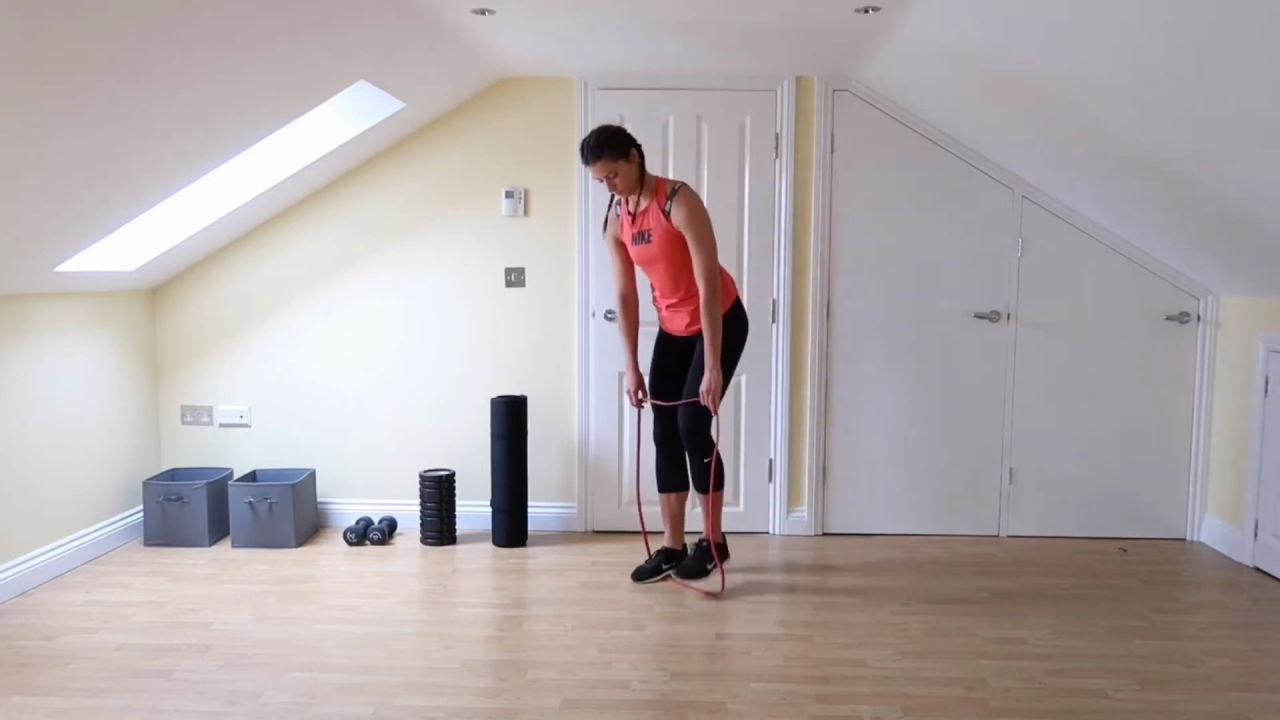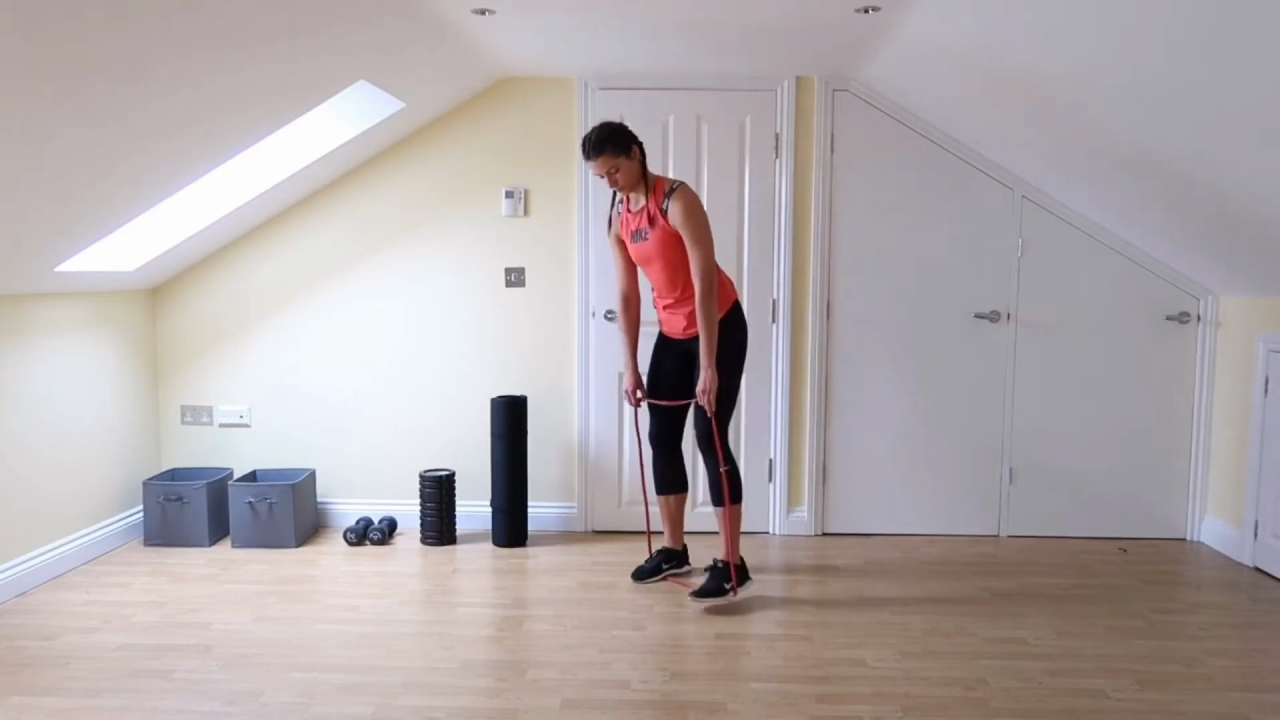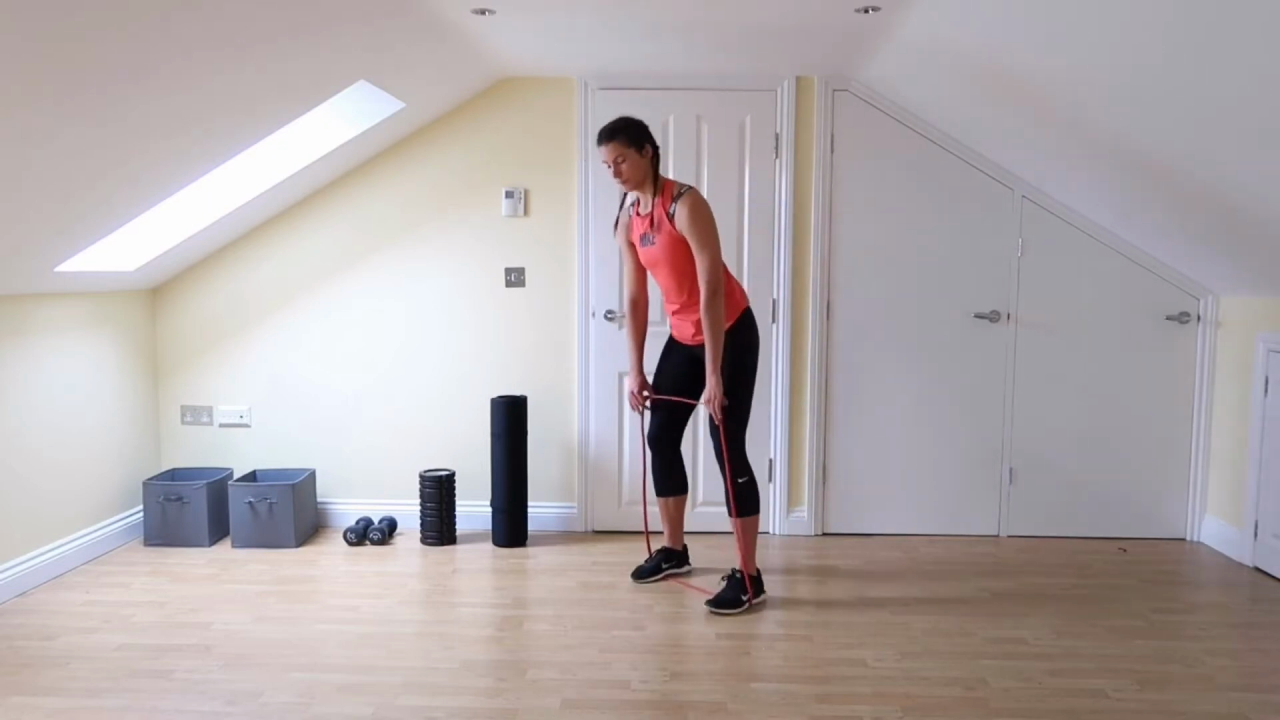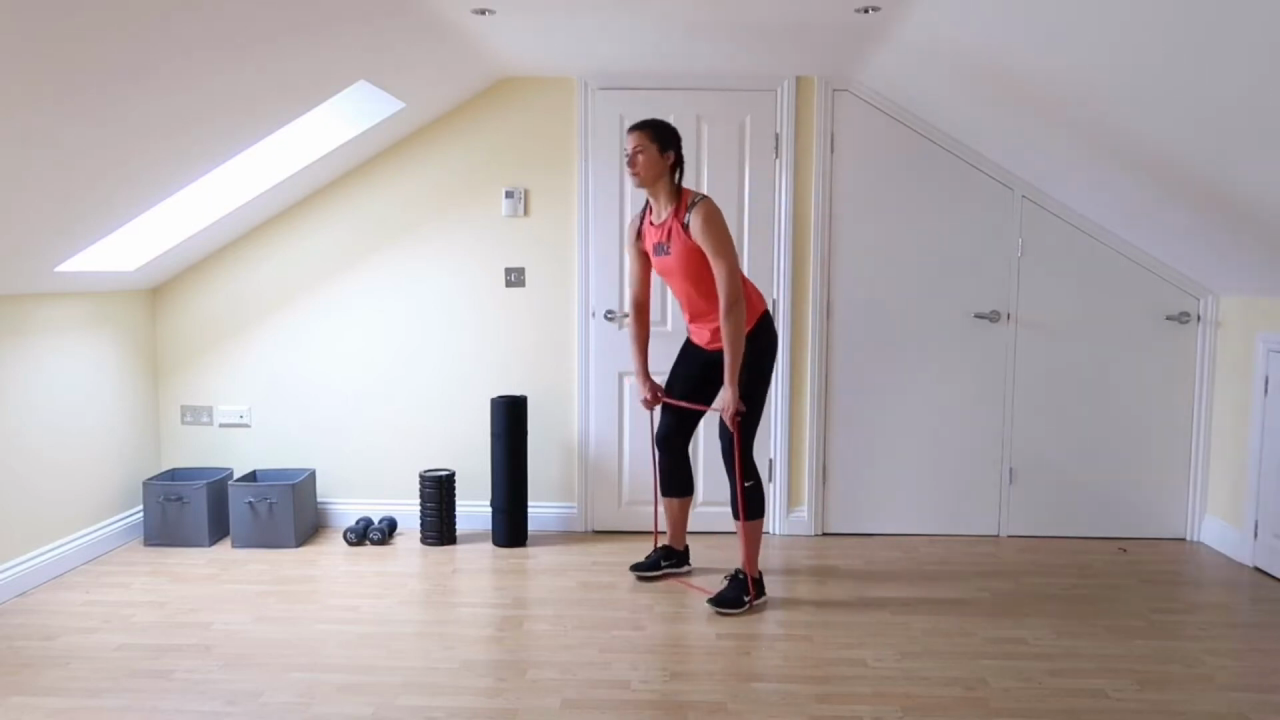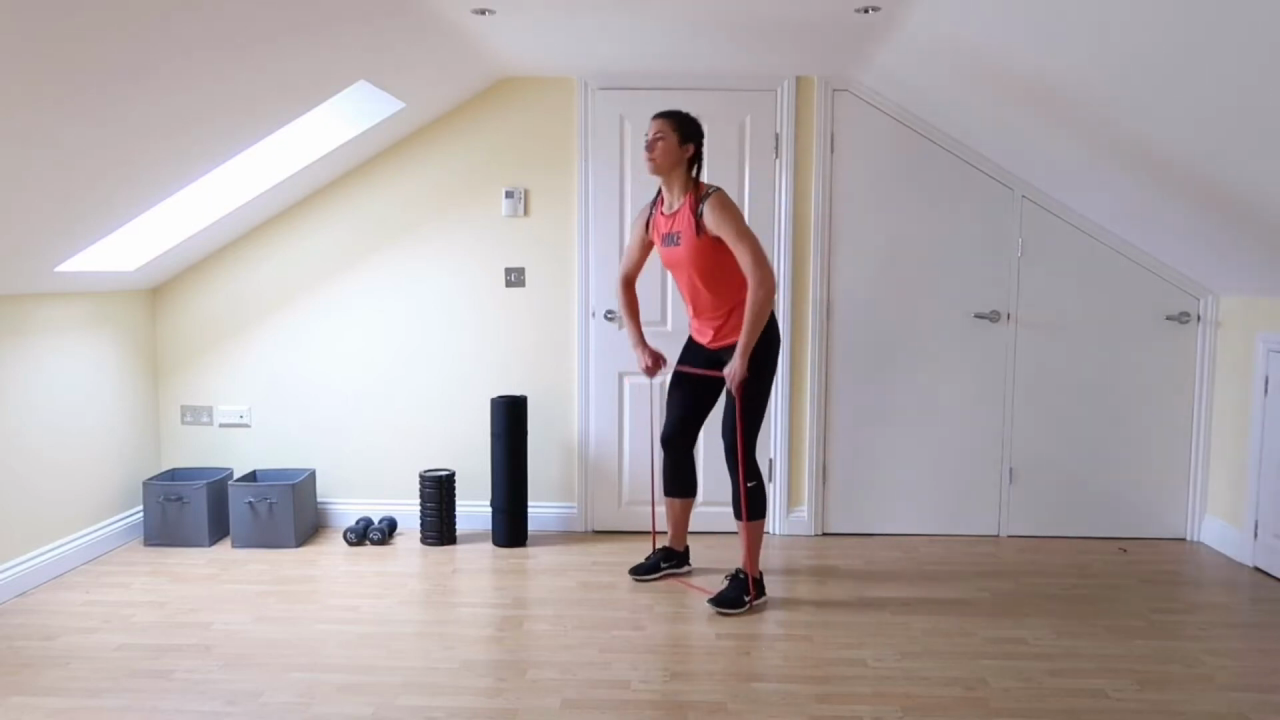
dt=0.2s
person 1, frame 1
left shoulder: (680, 201)
right shoulder: (615, 220)
left elbow: (709, 286)
right elbow: (626, 296)
left wrist: (714, 366)
right wrist: (632, 367)
left hip: (720, 321)
right hip: (672, 328)
left knee: (692, 424)
right knee: (664, 433)
left ankle: (714, 540)
right ankle: (674, 547)
person 1, frame 2
left shoulder: (679, 200)
right shoulder: (617, 217)
left elbow: (706, 285)
right elbow: (628, 295)
left wrist: (710, 366)
right wrist: (630, 366)
left hip: (719, 325)
right hip: (672, 331)
left knee: (710, 436)
right knee: (661, 436)
left ankle: (732, 564)
right ankle: (674, 549)
person 1, frame 3
left shoulder: (686, 205)
right shoulder: (627, 218)
left elbow: (712, 291)
right elbow: (636, 298)
left wrist: (715, 375)
right wrist: (635, 370)
left hip: (730, 332)
right hip: (683, 336)
left knee: (727, 446)
right knee: (661, 437)
left ankle: (748, 576)
right ankle: (673, 550)
person 1, frame 4
left shoulder: (700, 213)
right shoulder: (641, 225)
left elbow: (733, 299)
right elbow: (639, 304)
left wrist: (731, 386)
right wrist: (642, 375)
left hip: (749, 337)
right hip: (700, 341)
left knee: (734, 450)
right knee: (668, 437)
left ankle: (750, 577)
right ankle: (674, 549)
person 1, frame 5
left shoulder: (712, 206)
right shoulder: (651, 216)
left elbow: (763, 279)
right elbow: (625, 281)
left wrist: (742, 358)
right wrist: (639, 344)
left hip: (750, 341)
right hip: (702, 341)
left knee: (737, 450)
right knee: (674, 438)
left ankle: (750, 577)
right ankle: (675, 550)
